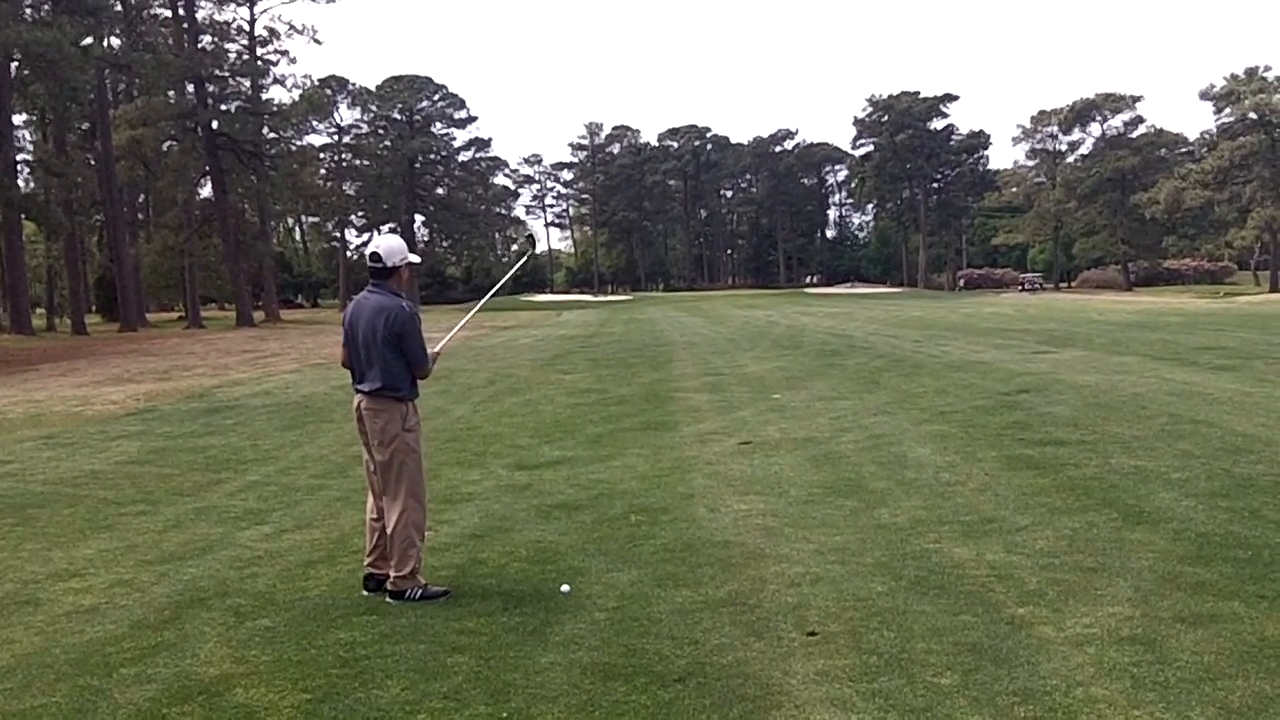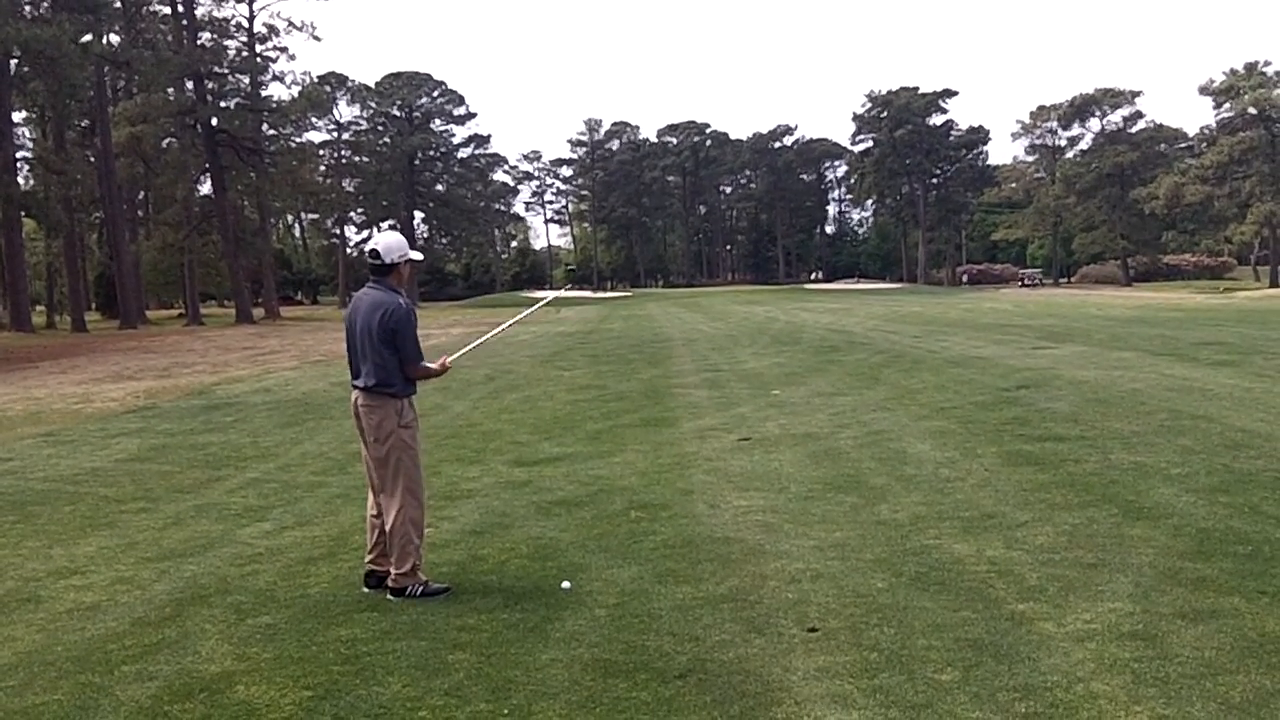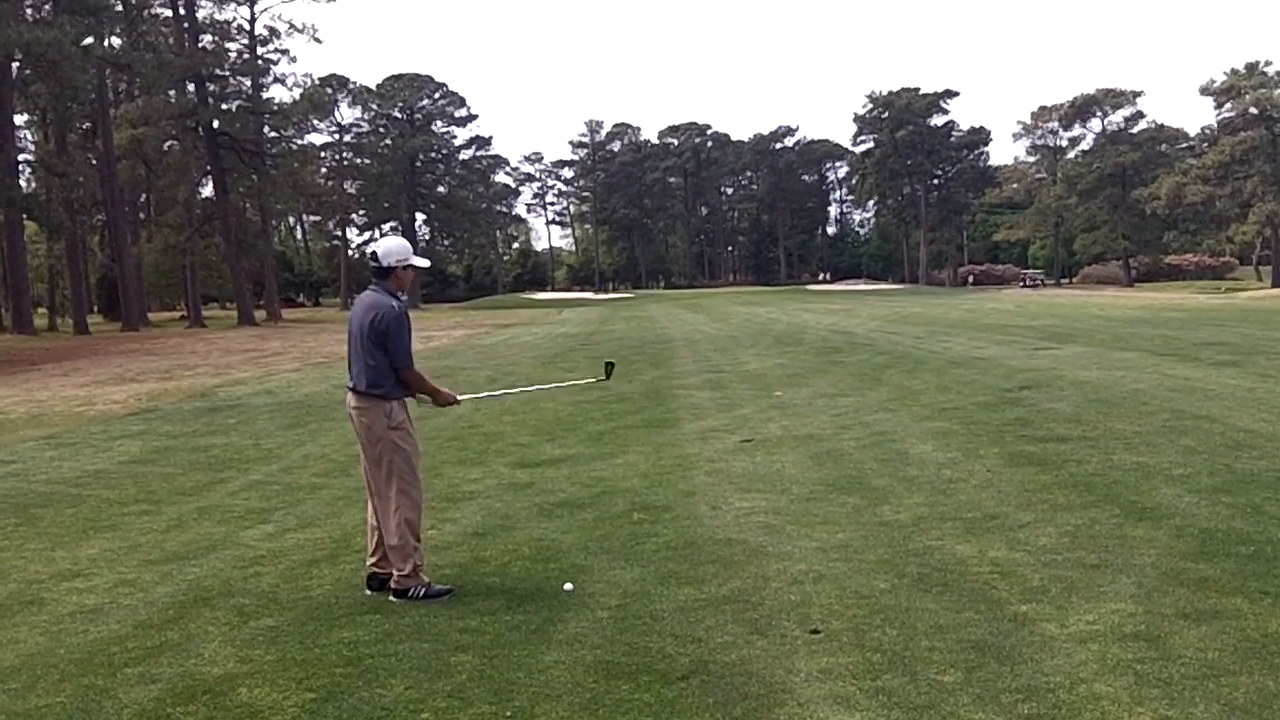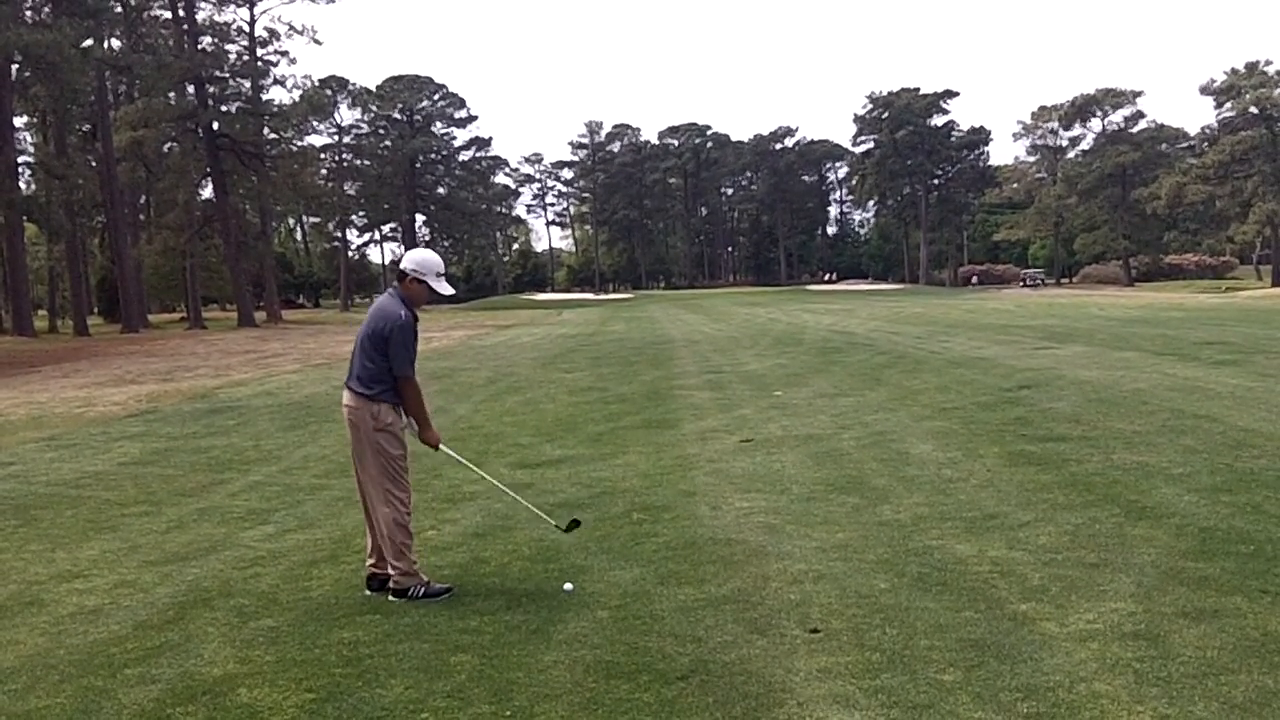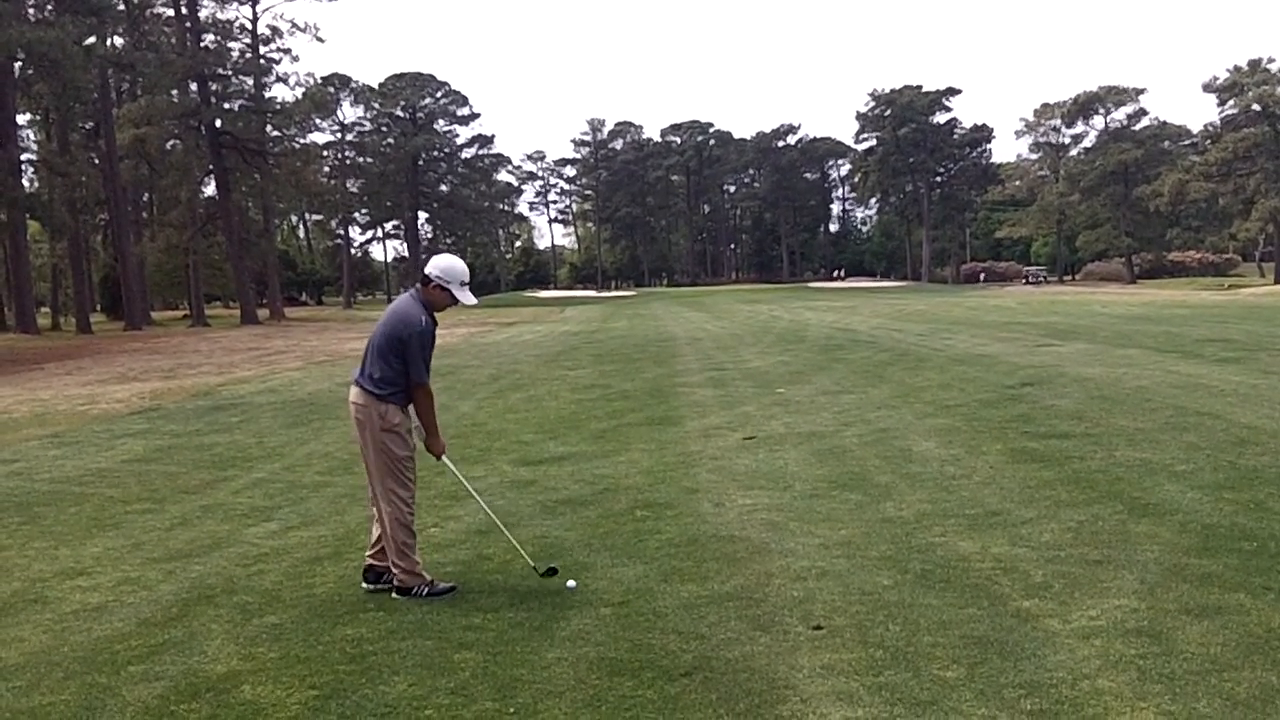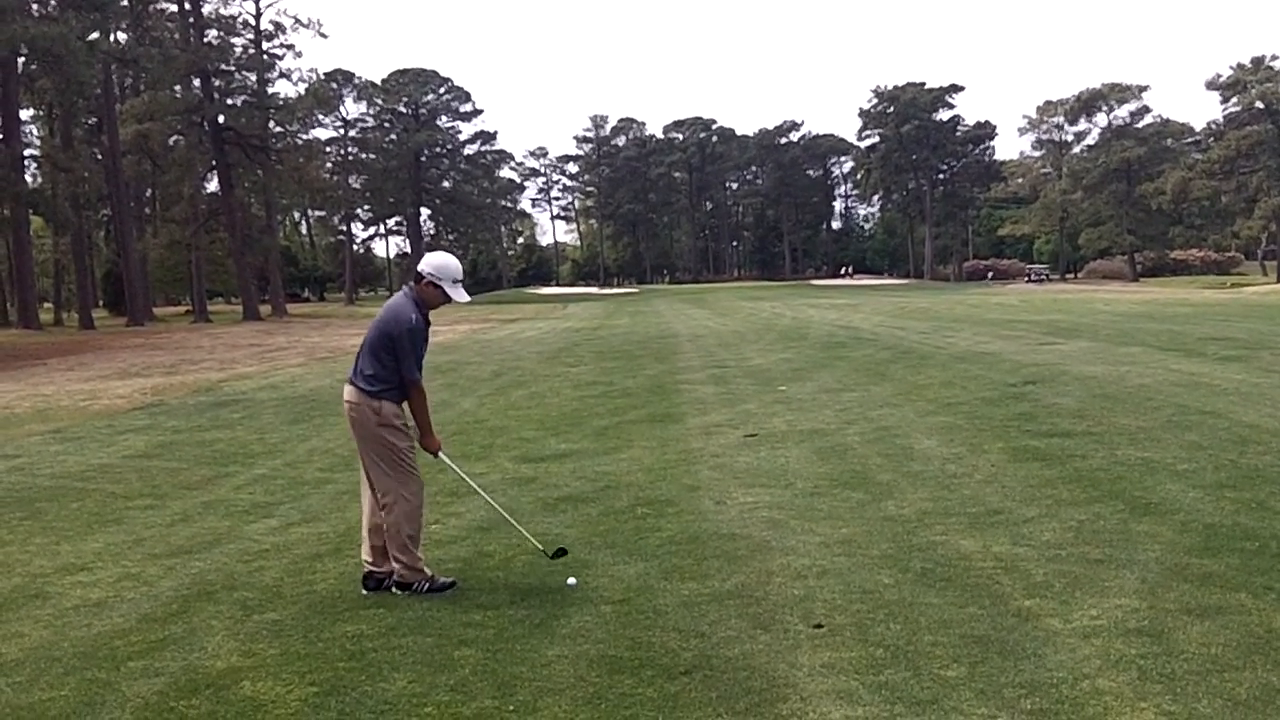
dt=0.4s
person 1, frame 1
left shoulder: (355, 306)
right shoulder: (402, 311)
left elbow: (347, 359)
right elbow: (420, 370)
right wrist: (430, 359)
left hip: (364, 403)
right hip: (393, 410)
left knee: (380, 492)
right knee: (405, 496)
left ankle: (377, 571)
right ankle: (403, 581)
person 1, frame 2
left shoulder: (357, 301)
right shoulder: (398, 308)
right elbow: (412, 369)
right wrist: (436, 370)
left hip: (363, 399)
right hip: (390, 406)
left knee: (381, 489)
right knee: (403, 493)
left ankle: (378, 568)
right ankle: (404, 577)
person 1, frame 3
left shoulder: (363, 302)
right shoulder: (392, 310)
right elbow: (406, 371)
left wrist: (421, 391)
right wrist: (438, 395)
left hip: (363, 401)
right hip: (383, 408)
left knee: (381, 493)
right knee: (403, 494)
left ankle: (380, 571)
right ankle: (406, 579)
person 1, frame 4
left shoulder: (387, 304)
right shoulder: (399, 319)
right elbow: (405, 380)
left wrist: (413, 418)
right wrist: (426, 427)
left hip: (363, 403)
right hip: (375, 410)
left knee: (376, 494)
right knee: (392, 495)
left ankle: (379, 571)
right ankle: (405, 579)
person 1, frame 5
left shoulder: (408, 303)
right shoulder: (418, 323)
right elbow: (420, 386)
left wrist: (423, 428)
right wrist: (432, 435)
left hip: (370, 399)
right hip: (382, 408)
left knee: (386, 492)
right knee: (397, 494)
left ankle: (378, 566)
right ankle: (408, 578)
person 1, frame 6
left shoulder: (404, 303)
right shoulder: (409, 320)
right elbow: (413, 384)
left wrist: (421, 428)
right wrist: (427, 433)
left hip: (366, 399)
right hip: (376, 406)
left knee: (379, 493)
right knee: (405, 490)
left ankle: (377, 571)
right ankle: (410, 574)
